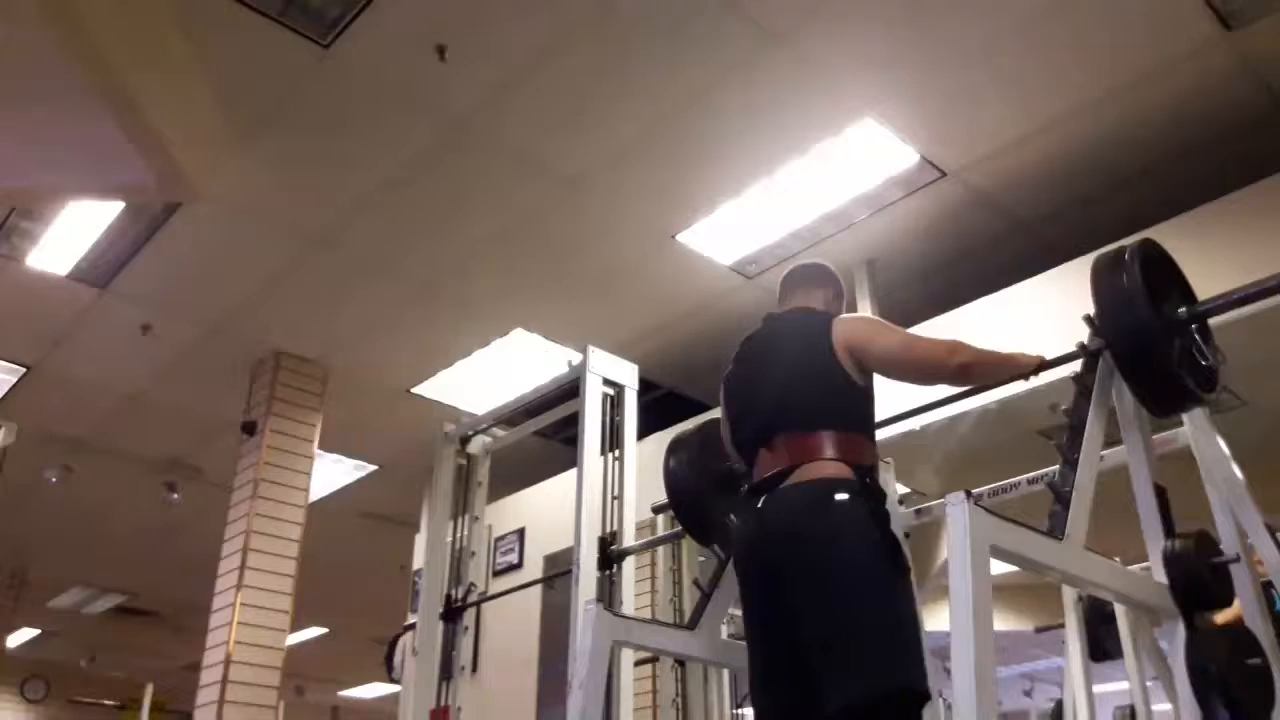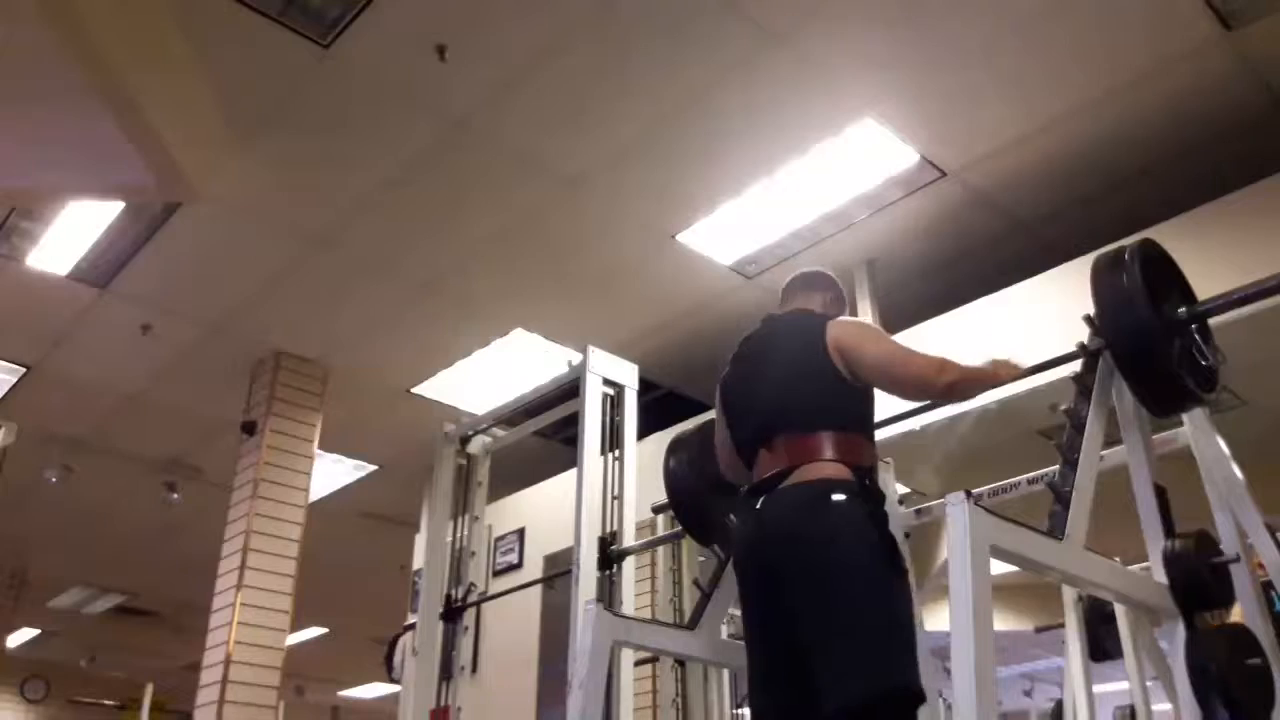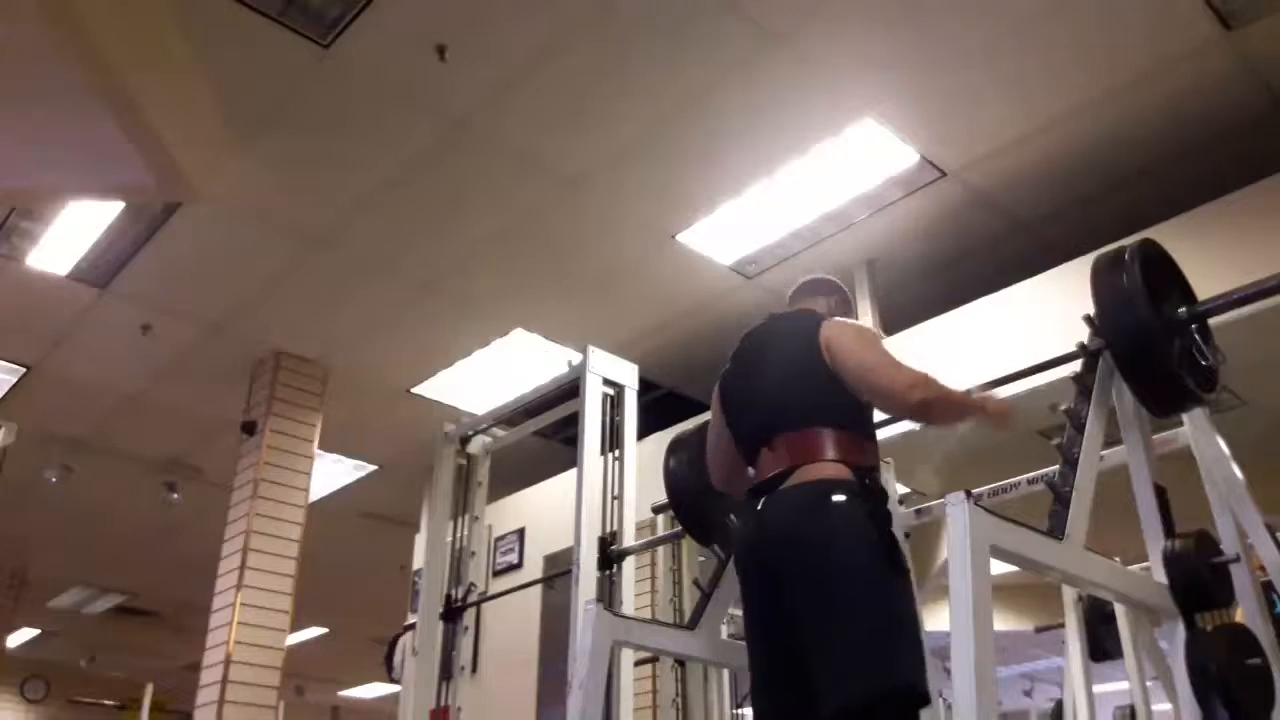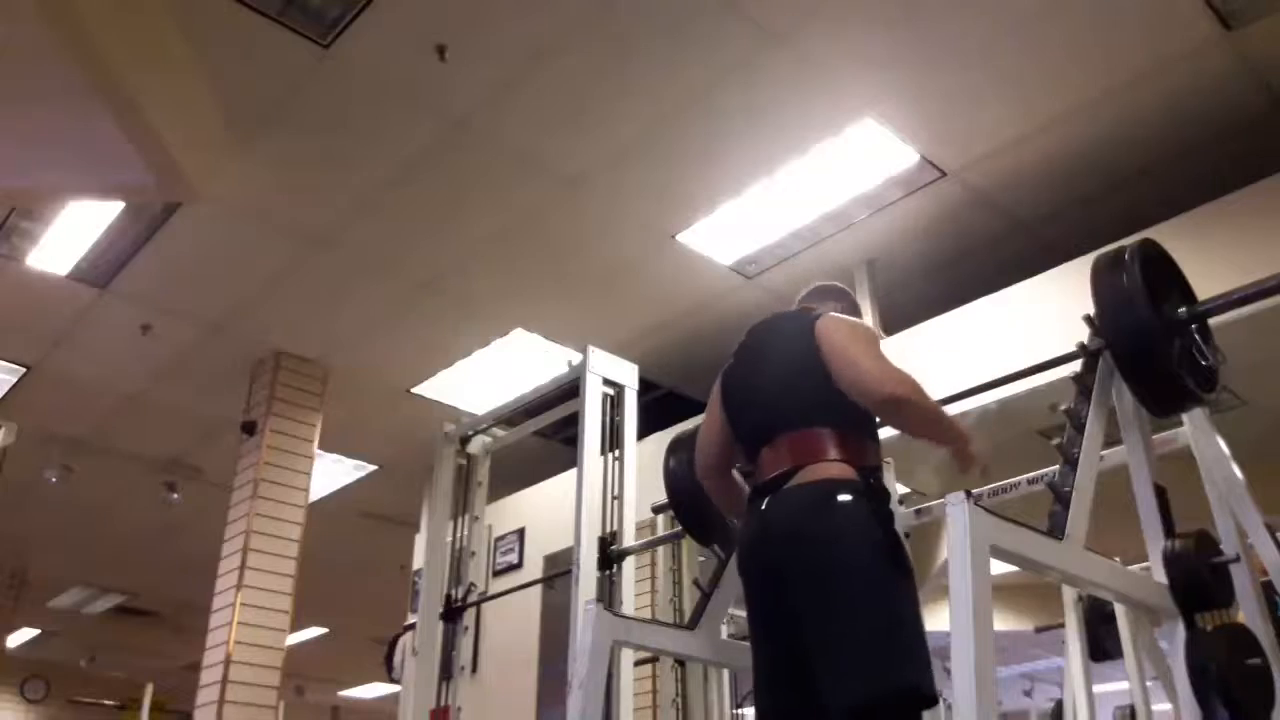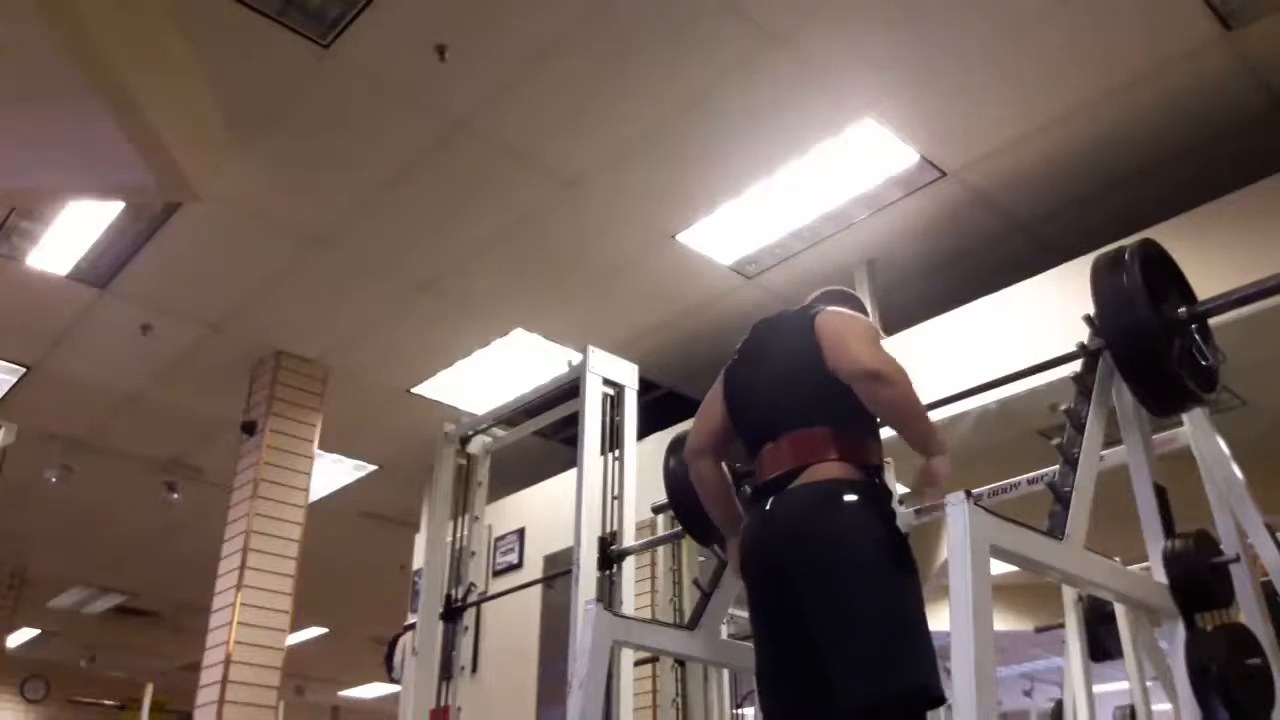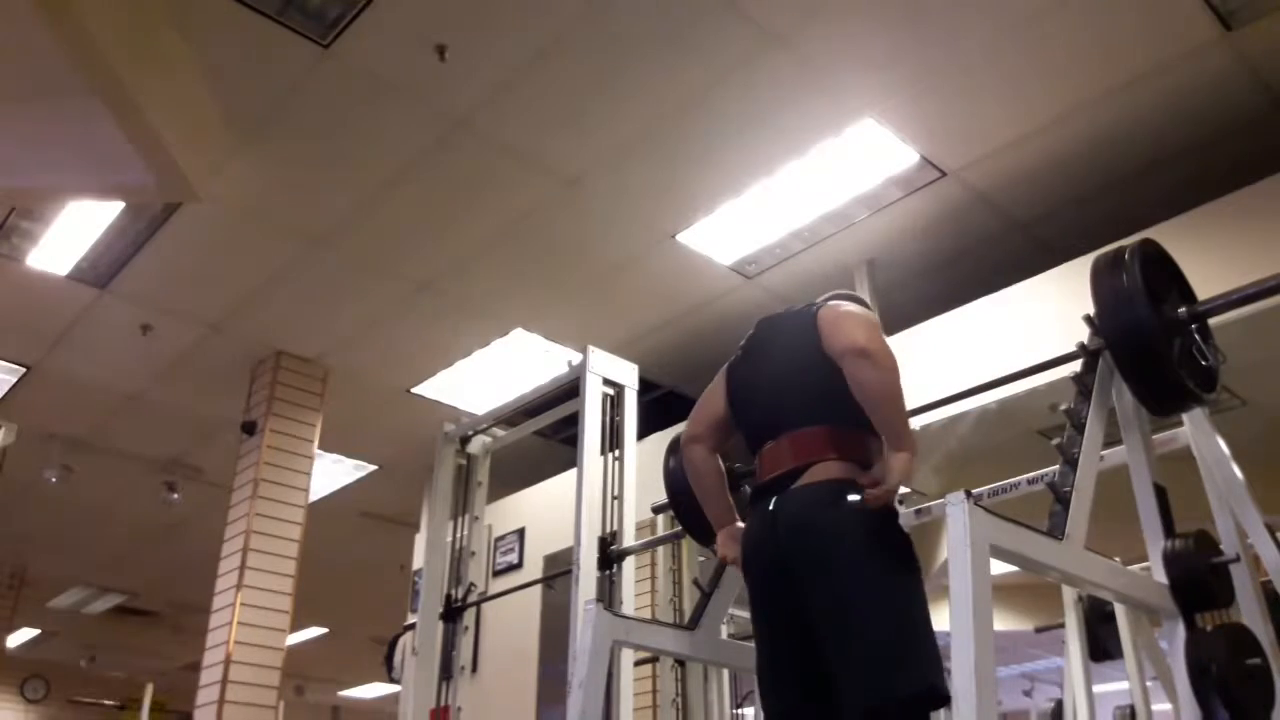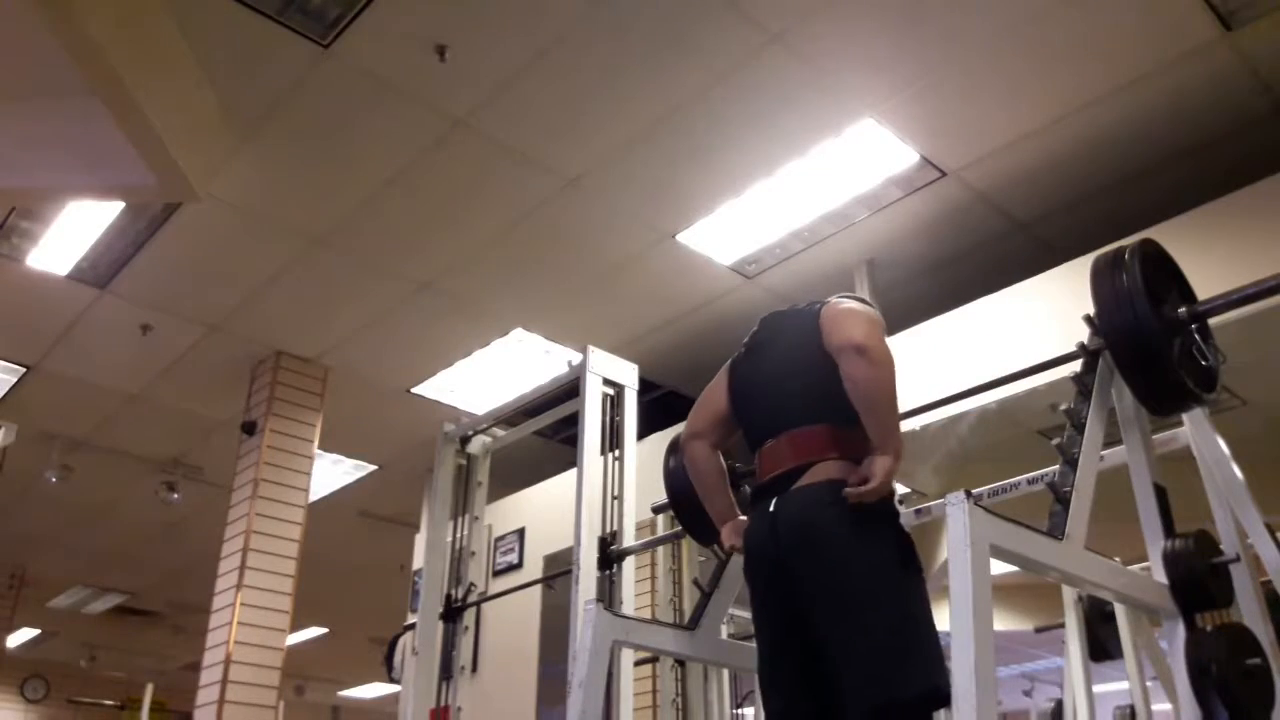
dt=0.1s
person 1, frame 1
left shoulder: (739, 368)
right shoulder: (843, 331)
right elbow: (950, 362)
right wrist: (1017, 361)
left hip: (758, 530)
right hip: (830, 513)
person 1, frame 2
left shoulder: (737, 368)
right shoulder: (836, 333)
right elbow: (936, 379)
right wrist: (996, 372)
left hip: (757, 529)
right hip: (827, 514)
person 1, frame 3
left shoulder: (736, 368)
right shoulder: (835, 334)
left elbow: (721, 470)
right elbow: (912, 396)
right wrist: (980, 406)
left hip: (759, 531)
right hip: (830, 512)
person 1, frame 4
left shoulder: (738, 365)
right shoulder: (836, 329)
left elbow: (709, 467)
right elbow: (888, 390)
right wrist: (958, 439)
left hip: (764, 528)
right hip: (832, 511)
person 1, frame 5
left shoulder: (744, 361)
right shoulder: (839, 322)
left elbow: (700, 453)
right elbow: (868, 370)
left wrist: (738, 532)
right wrist: (934, 450)
left hip: (768, 529)
right hip: (837, 509)
person 1, frame 6
left shoulder: (747, 357)
right shoulder: (845, 315)
left elbow: (696, 442)
right elbow: (862, 348)
left wrist: (727, 527)
right wrist: (899, 447)
left hip: (769, 527)
right hip: (838, 510)
person 1, frame 7
left shoulder: (750, 356)
right shoulder: (847, 313)
left elbow: (697, 437)
right elbow: (859, 348)
left wrist: (728, 520)
right wrist: (887, 450)
left hip: (769, 528)
right hip: (836, 513)
